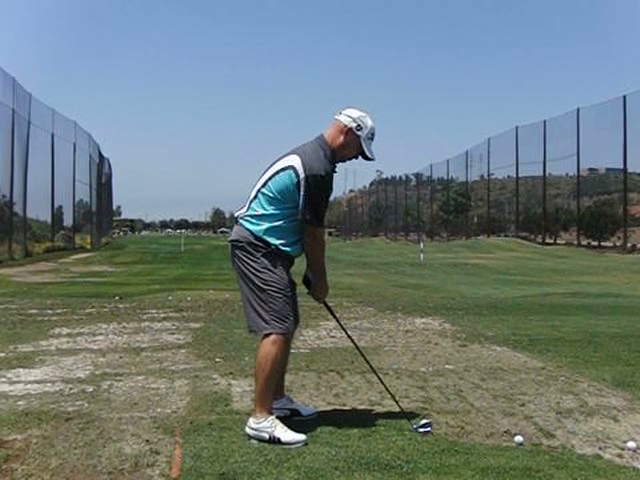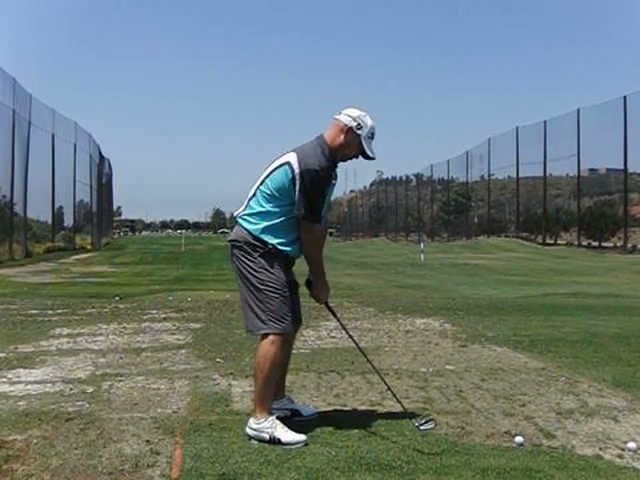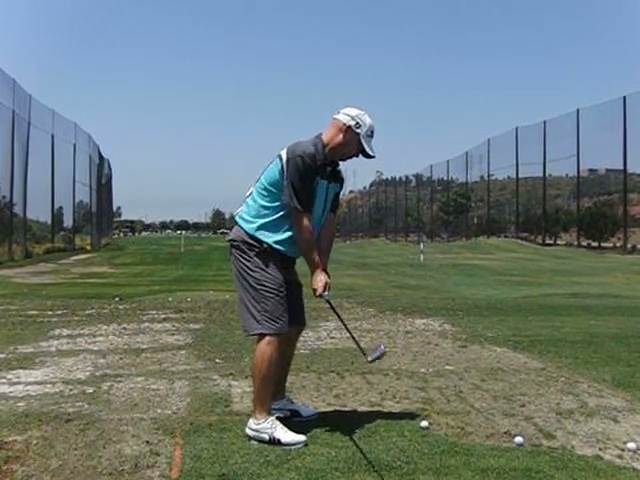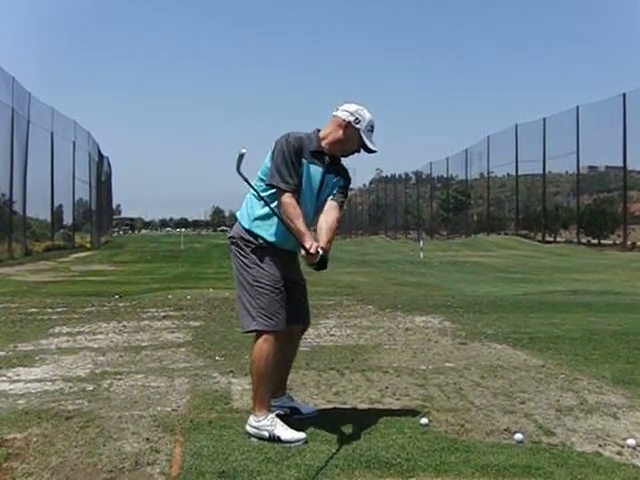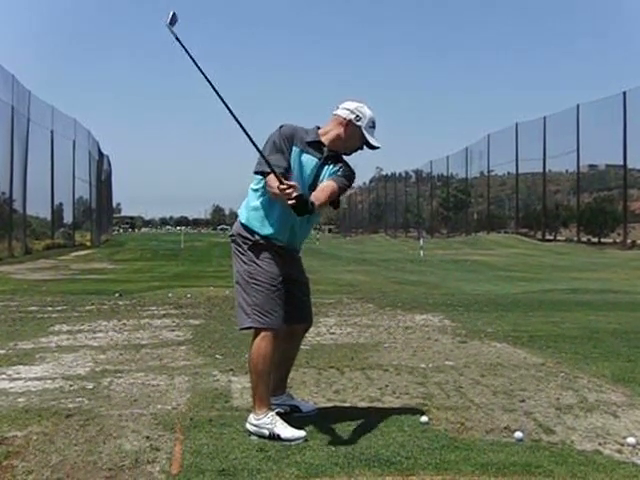
dt=1s
person 1, frame 1
left shoulder: (313, 157)
right shoulder: (316, 169)
left elbow: (312, 230)
right elbow: (313, 234)
left wrist: (313, 272)
right wrist: (320, 279)
left hip: (267, 248)
right hip: (257, 248)
left knee: (286, 325)
right knee: (277, 329)
left ankle: (277, 399)
right ankle: (261, 419)
person 1, frame 2
left shoulder: (323, 164)
right shoulder: (312, 165)
left elbow: (319, 226)
right elbow: (309, 230)
left wrist: (315, 274)
right wrist: (319, 278)
left hip: (274, 250)
right hip: (256, 247)
left knee: (289, 326)
right knee: (275, 330)
left ankle: (278, 400)
right ankle: (261, 419)
person 1, frame 3
left shoulder: (334, 175)
right shoulder: (301, 157)
left elbow: (327, 224)
right elbow: (300, 220)
left wrist: (322, 269)
right wrist: (316, 269)
left hip: (280, 253)
right hip: (255, 247)
left knee: (292, 328)
right knee: (272, 331)
left ankle: (277, 400)
right ankle: (260, 419)
person 1, frame 4
left shoulder: (339, 174)
right shoulder: (292, 144)
left elbow: (331, 210)
right elbow: (286, 199)
left wrist: (322, 247)
right wrist: (308, 241)
left hip: (285, 250)
right hip: (255, 244)
left knee: (295, 326)
right knee: (270, 328)
left ankle: (277, 397)
right ankle: (260, 416)
person 1, frame 5
left shoulder: (341, 169)
right shoulder: (288, 136)
left elbow: (328, 191)
right elbow: (272, 181)
left wrist: (309, 203)
right wrist: (287, 195)
left hip: (288, 248)
right hip: (256, 240)
left knee: (297, 324)
right knee: (268, 326)
left ankle: (277, 395)
right ankle: (260, 414)
